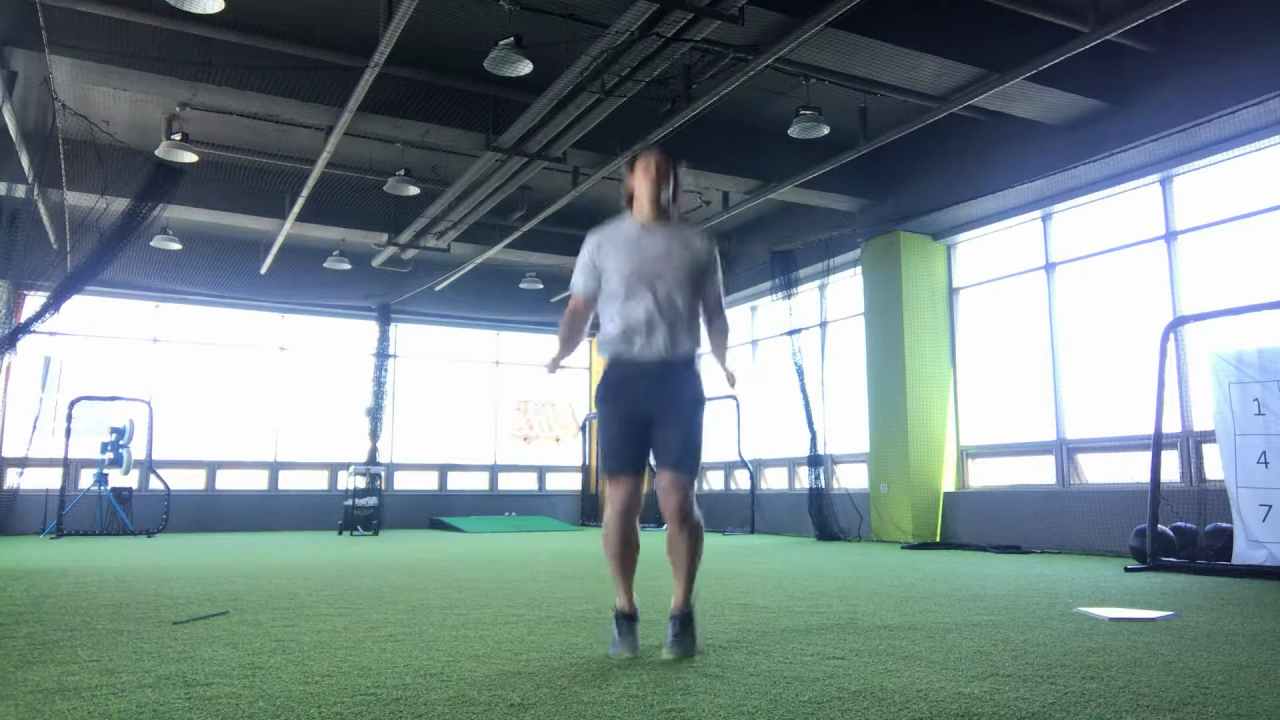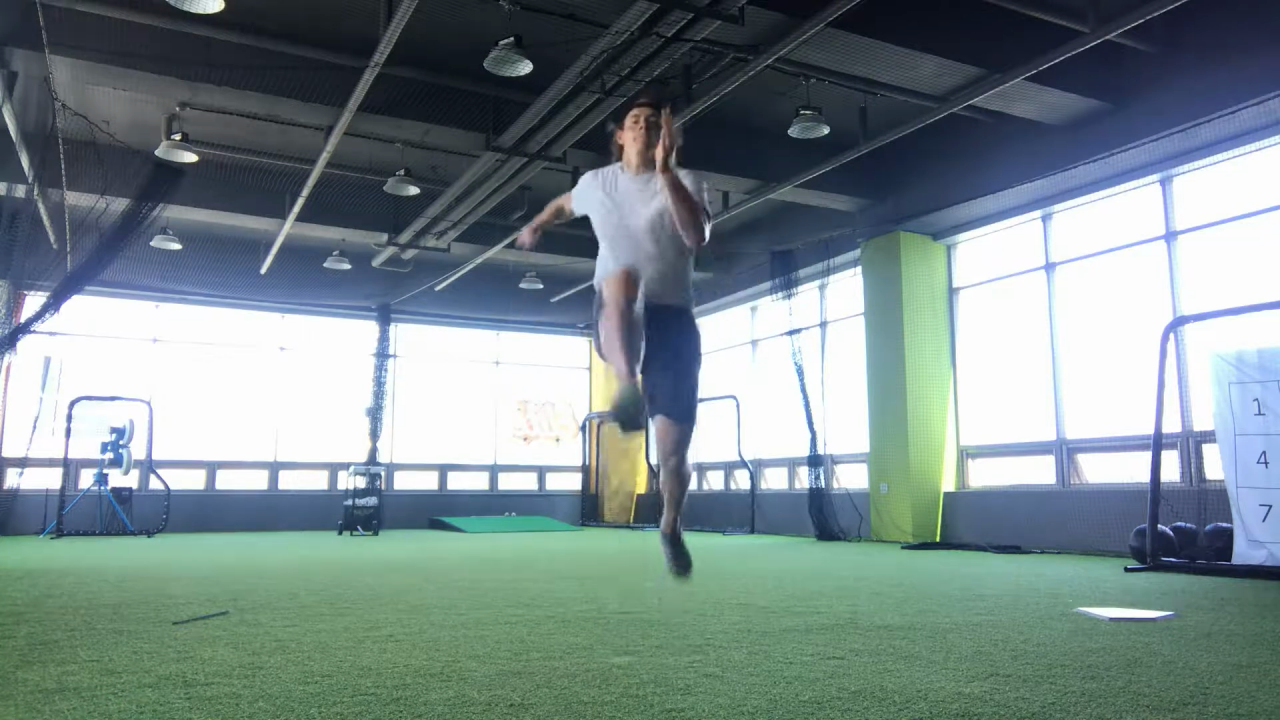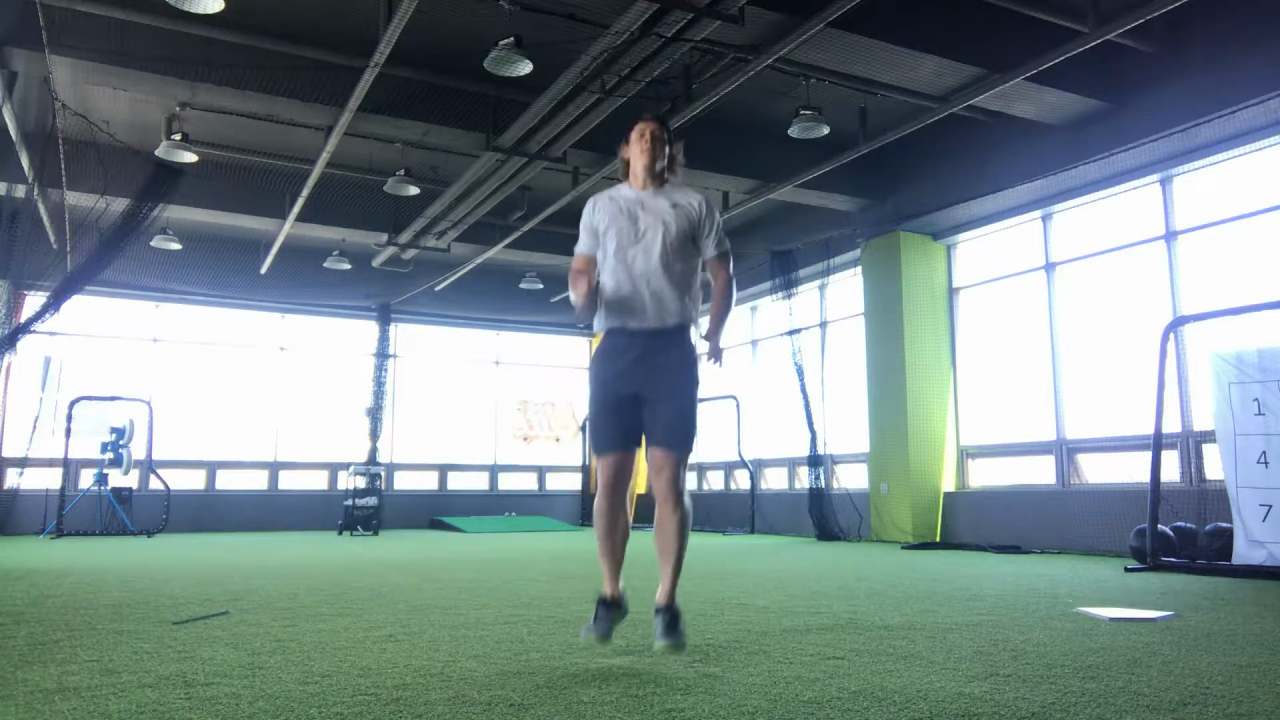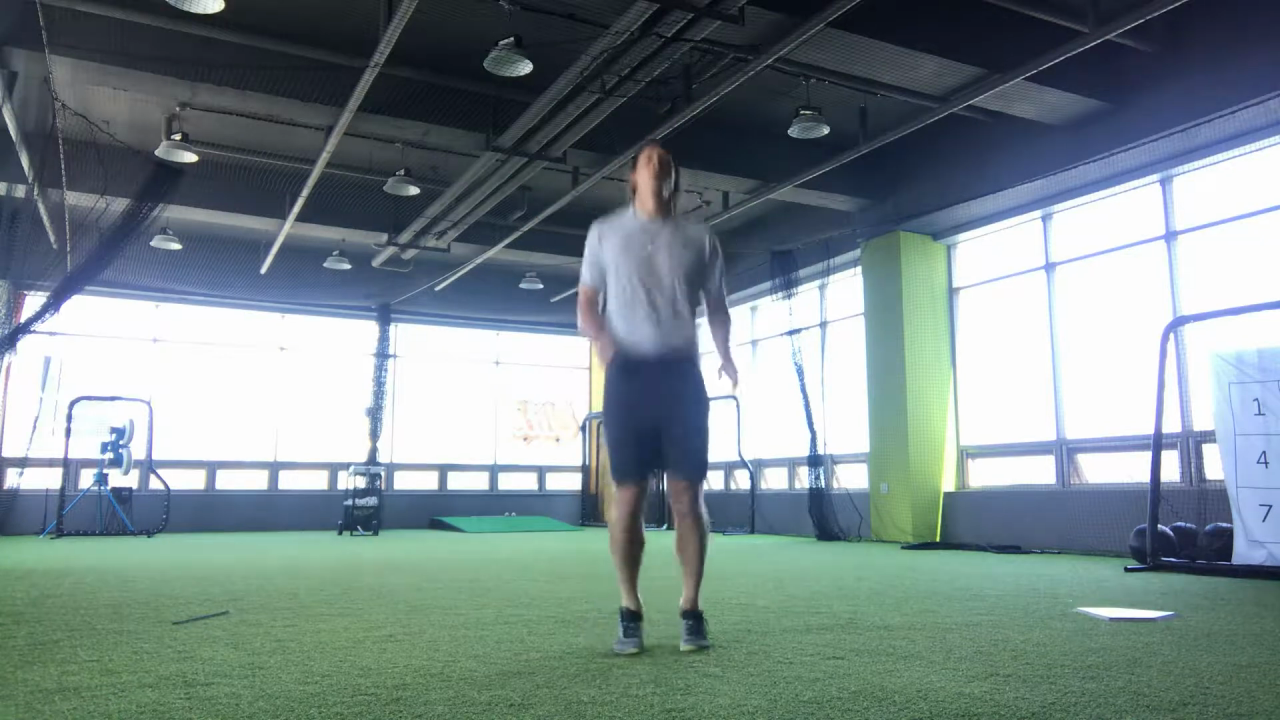
dt=0.4s
person 1, frame 1
left shoulder: (697, 243)
right shoulder: (602, 240)
left elbow: (714, 312)
right elbow: (579, 309)
left wrist: (723, 358)
right wrist: (563, 350)
left hip: (677, 379)
right hip: (622, 379)
left knee: (678, 498)
right knee: (622, 501)
left ankle: (681, 612)
right ankle: (625, 611)
person 1, frame 2
left shoulder: (683, 182)
right shoulder: (595, 181)
left elbow: (698, 236)
right elbow: (567, 203)
left wrist: (667, 173)
right wrist: (535, 227)
left hip: (672, 319)
right hip: (619, 310)
left knee: (673, 445)
right knee: (621, 281)
left ankle: (670, 526)
right ankle: (629, 389)
person 1, frame 3
left shoulder: (696, 206)
right shoulder: (599, 205)
left elbow: (721, 276)
right elbow: (579, 273)
left wrist: (715, 333)
right wrist: (580, 291)
left hip: (673, 348)
right hip: (616, 349)
left knee: (667, 477)
right knee: (610, 478)
left ankle: (666, 604)
right ankle: (610, 596)
person 1, frame 4
left shoulder: (699, 237)
right shoulder: (605, 233)
left elbow: (716, 304)
right elbow: (587, 303)
left wrist: (725, 354)
right wrist: (600, 336)
left hip: (682, 373)
right hip: (628, 373)
left knee: (687, 499)
right knee: (628, 501)
left ankle: (691, 609)
right ankle: (630, 611)
